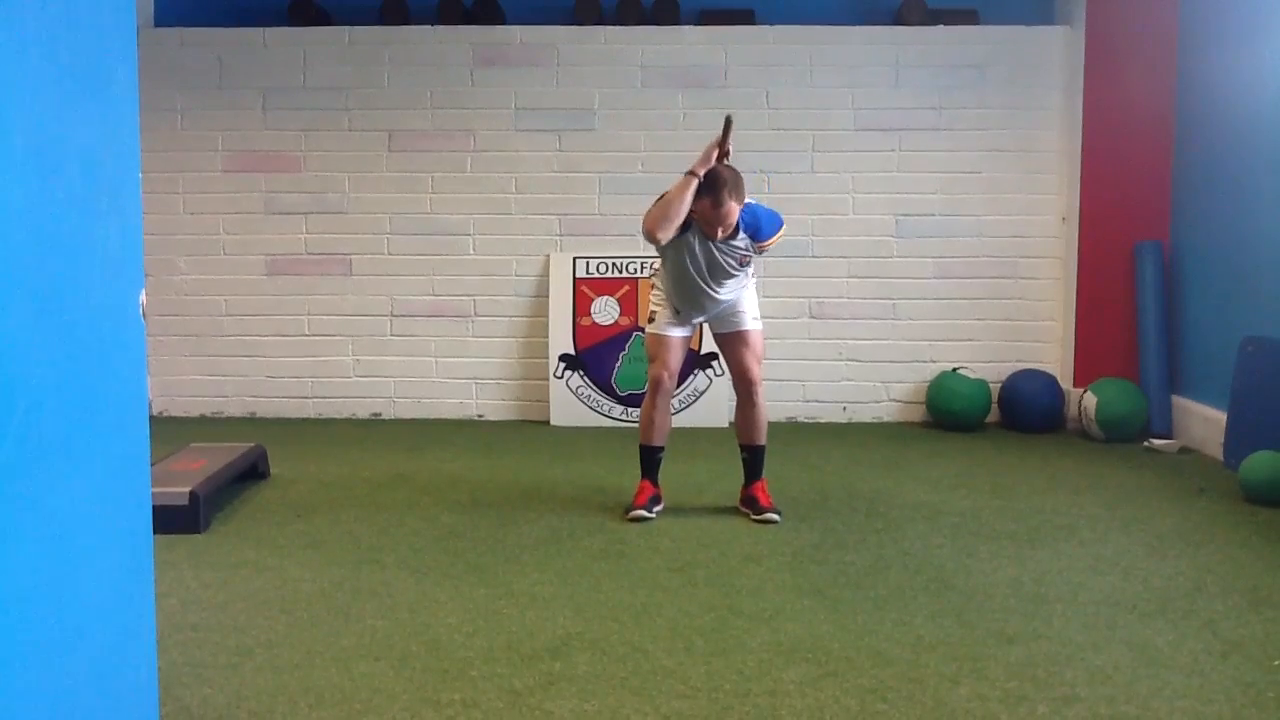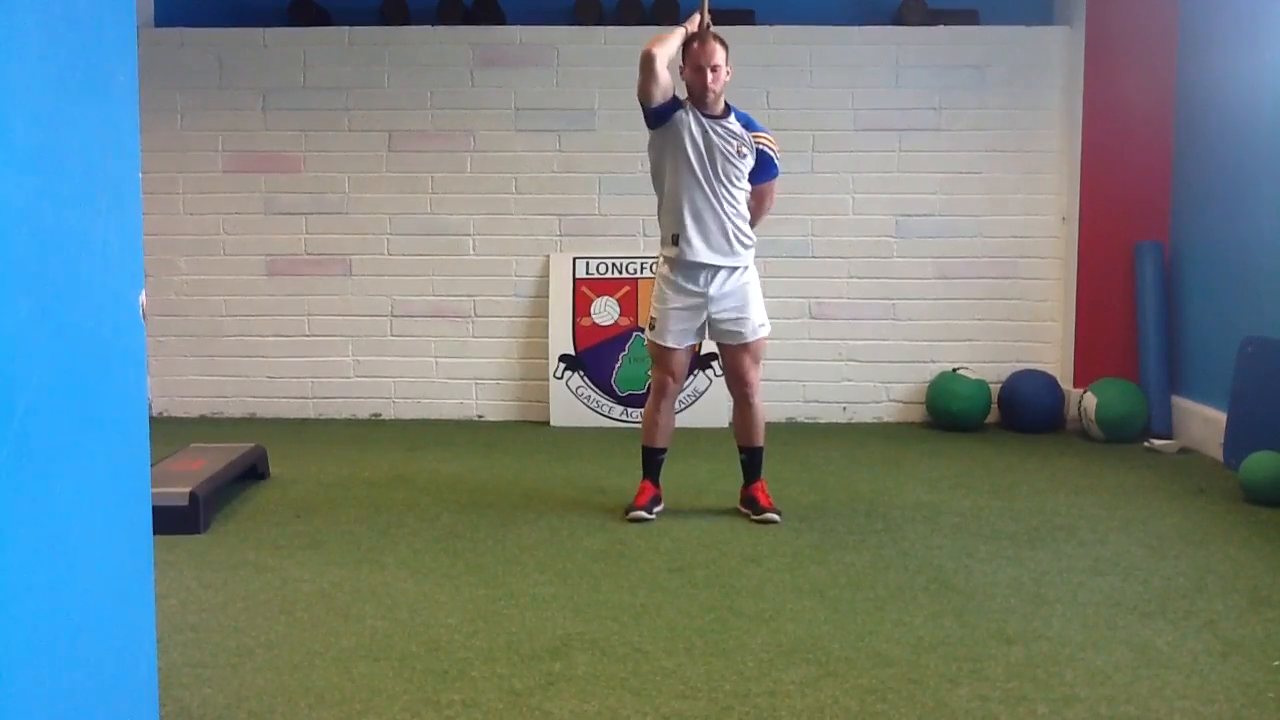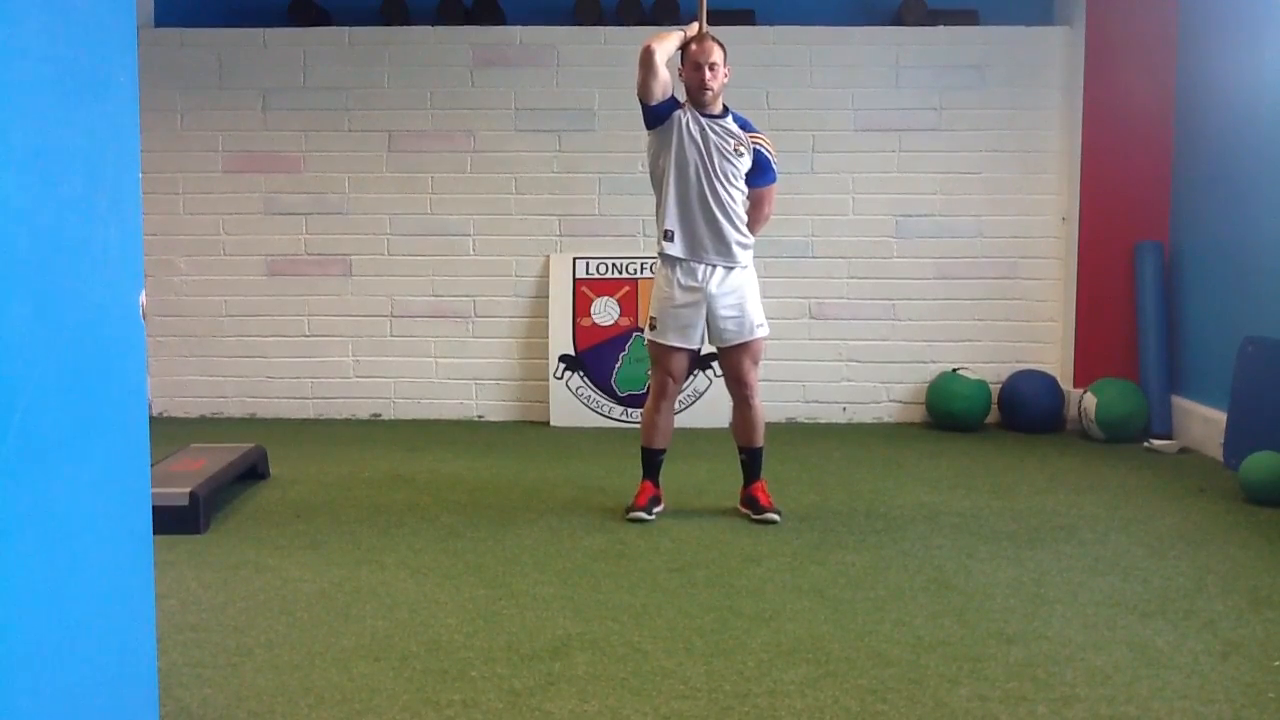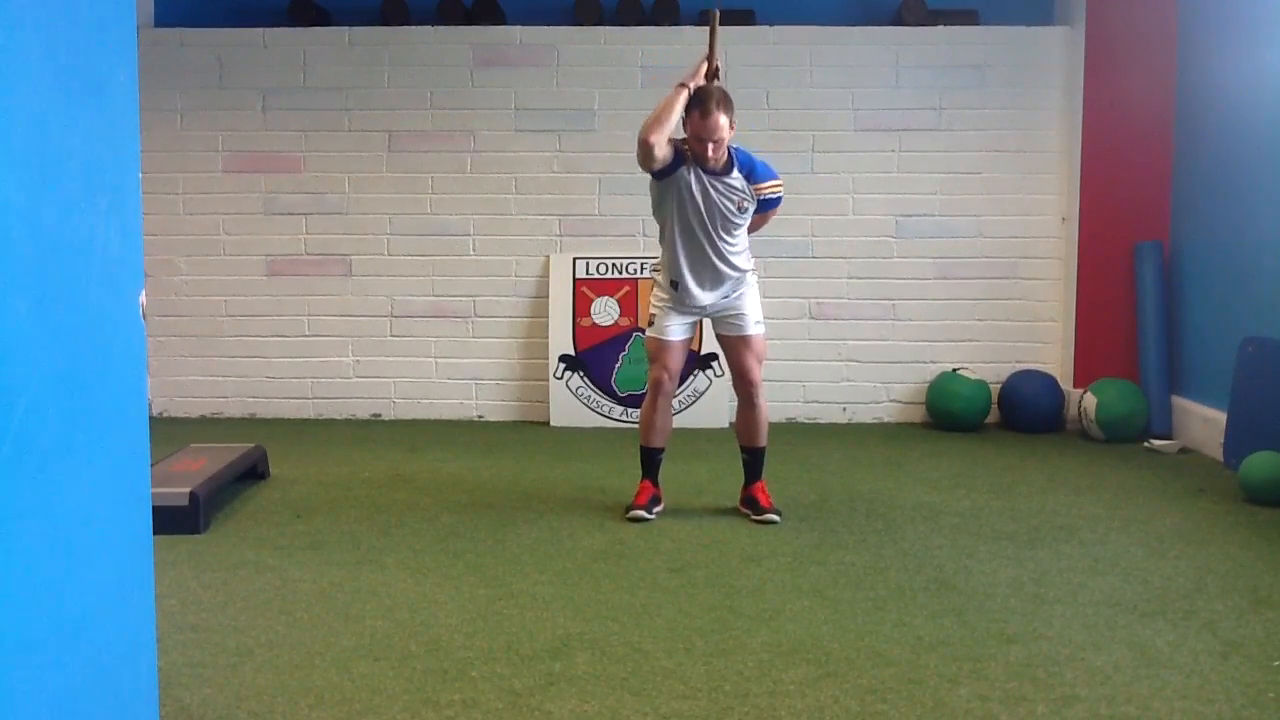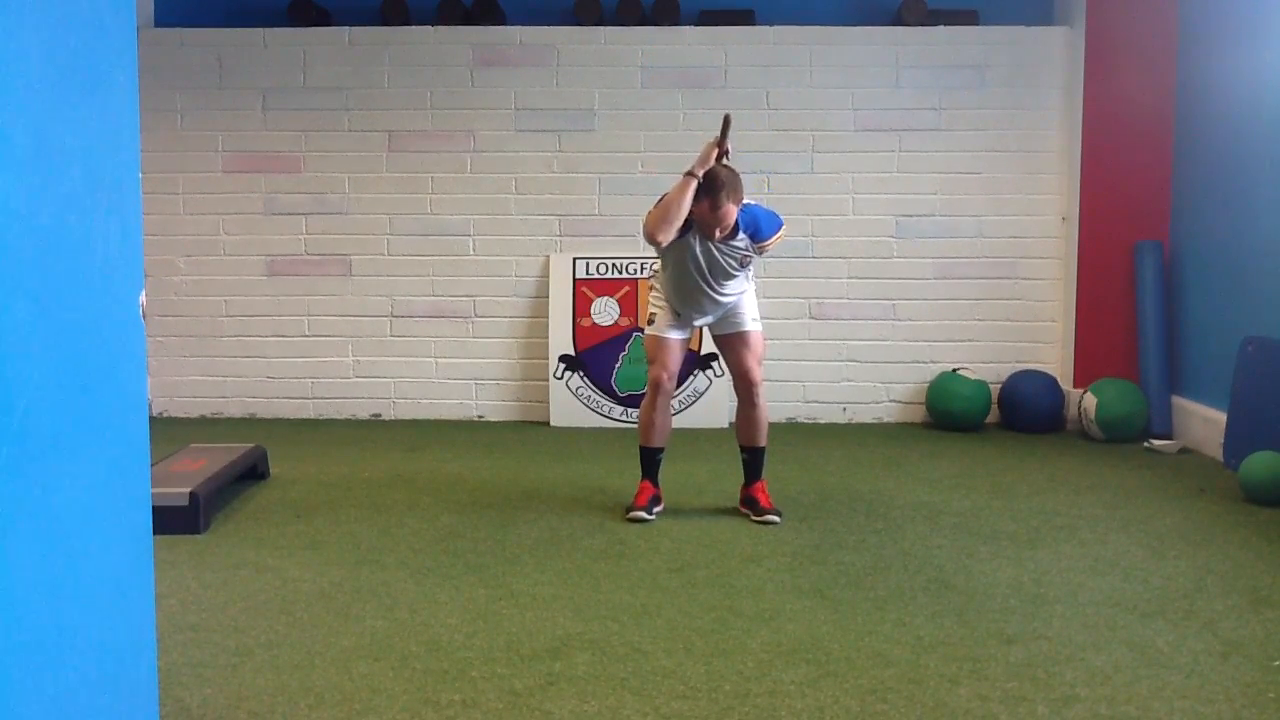
dt=1s
person 1, frame 1
left shoulder: (760, 223)
right shoulder: (676, 210)
right elbow: (654, 233)
right wrist: (696, 172)
left hip: (733, 297)
right hip: (675, 297)
left knee: (750, 382)
right knee: (660, 381)
left ankle: (754, 487)
right ankle: (648, 486)
person 1, frame 2
left shoulder: (752, 134)
right shoulder: (668, 118)
left elbow: (765, 197)
right elbow: (651, 59)
right wrist: (686, 29)
left hip: (737, 275)
right hip: (679, 274)
left knee: (746, 385)
right knee: (665, 384)
left ankle: (753, 488)
right ankle: (650, 487)
person 1, frame 3
left shoulder: (750, 136)
right shoulder: (667, 118)
left elbow: (763, 204)
right elbow: (651, 54)
right wrist: (685, 33)
left hip: (735, 276)
right hip: (677, 274)
left knee: (745, 387)
right knee: (665, 385)
left ankle: (753, 488)
right ankle: (649, 487)
person 1, frame 4
left shoulder: (757, 175)
right shoulder: (670, 162)
right elbow: (647, 142)
right wrist: (687, 85)
left hip: (735, 287)
right hip: (676, 288)
left knee: (750, 384)
right knee: (661, 382)
left ankle: (753, 488)
right ankle: (649, 486)
person 1, frame 5
left shoulder: (759, 223)
right shoulder: (675, 216)
right elbow: (656, 237)
right wrist: (696, 172)
left hip: (732, 300)
right hip: (675, 299)
left knee: (751, 383)
right knee: (660, 383)
left ankle: (754, 488)
right ankle: (648, 487)
